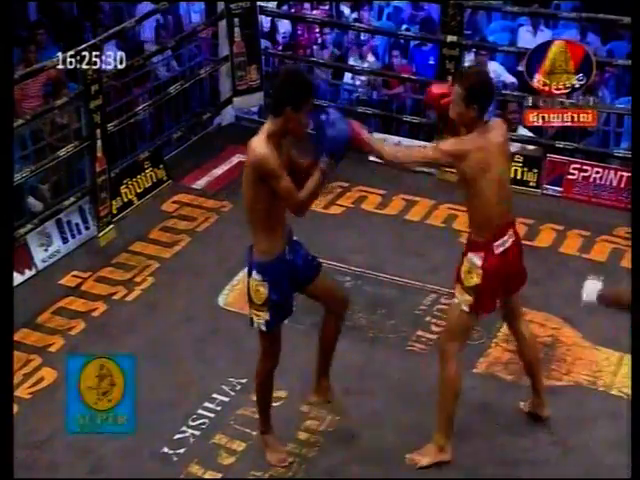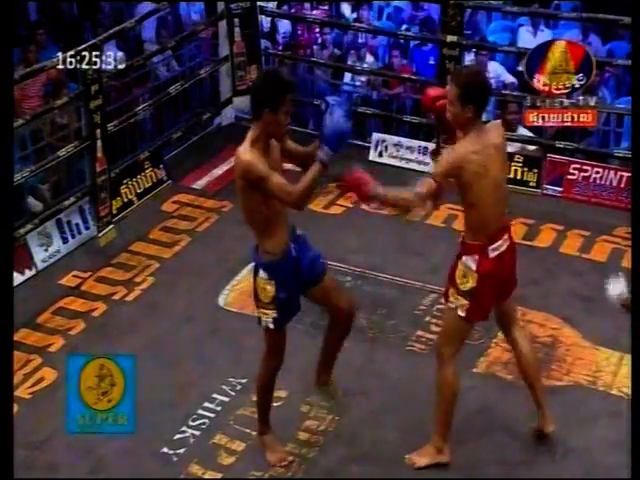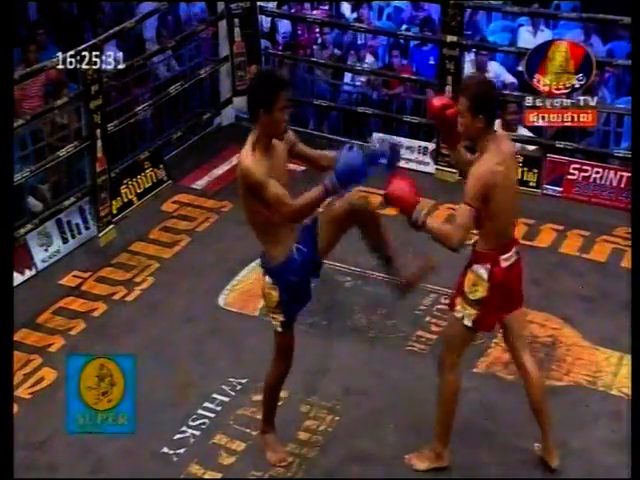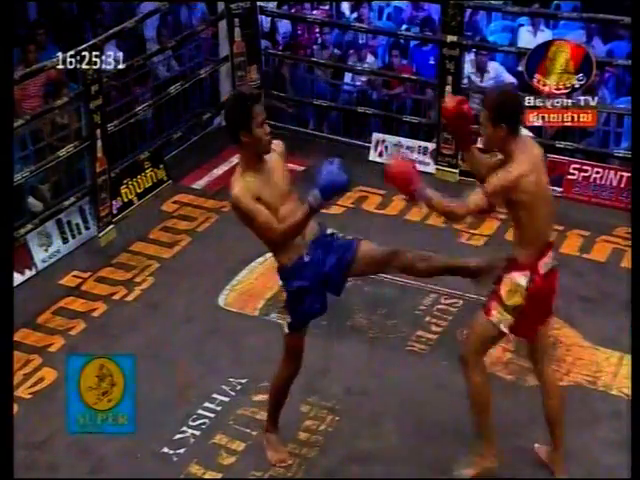
dt=0.2s
person 1, frame 1
left shoulder: (463, 148)
right shoulder: (498, 131)
left elbow: (403, 158)
left wrist: (363, 138)
right wrist: (447, 117)
left hip: (484, 257)
right hip: (509, 244)
left knee: (449, 348)
right knee: (516, 322)
left ankle: (441, 444)
right ankle: (538, 401)
person 1, frame 2
left shoulder: (459, 155)
right shoulder: (496, 132)
left elbow: (412, 200)
left wrist: (370, 189)
right wrist: (446, 116)
left hip: (477, 258)
right hip: (503, 246)
left knee: (446, 352)
right knee: (513, 330)
left ankle: (439, 446)
right ankle: (543, 415)
person 1, frame 3
left shoulder: (483, 171)
right shoulder: (504, 143)
left elbow: (454, 239)
left wrist: (415, 212)
right wrist: (450, 139)
left hip: (487, 269)
right hip: (510, 260)
left knee: (448, 361)
right knee: (522, 354)
left ankle: (439, 450)
right ankle: (549, 448)
person 1, frame 4
left shoulder: (514, 175)
right shoulder: (528, 147)
left elbow: (459, 211)
right elbow: (483, 169)
left wrist: (417, 189)
right wrist: (461, 136)
left hip: (524, 277)
right hip: (543, 268)
left knee: (471, 355)
right knee: (543, 364)
person 2, frame 1
left shoulder: (282, 141)
right shoulder: (261, 153)
left elbow: (299, 175)
right elbow: (299, 204)
left wrist: (320, 157)
right wrist: (327, 160)
left hip: (290, 248)
right hip: (268, 262)
left knee: (338, 302)
right knee: (270, 354)
left ankle: (321, 384)
right ankle: (266, 432)
person 2, frame 2
left shoulder: (274, 141)
right shoulder: (248, 159)
left elbow: (304, 158)
right elbow: (296, 198)
left wrist: (324, 142)
right wrist: (327, 153)
left hip: (296, 244)
right hip: (273, 262)
left knee: (345, 309)
right knee: (275, 354)
left ankle: (323, 378)
right ankle: (265, 432)
person 2, frame 3
left shoulder: (282, 140)
right shoulder: (249, 164)
left elbow: (319, 158)
right elbow: (291, 210)
left wrist: (363, 154)
right wrist: (333, 182)
left hip: (306, 238)
right hip: (282, 262)
left knee: (360, 206)
right knee: (284, 355)
left ankle: (399, 275)
right ankle: (266, 431)
person 2, frame 4
left shoulder: (277, 150)
right shoulder: (240, 191)
right elbow: (278, 235)
left wrist: (316, 201)
right wrist: (313, 200)
left hip: (323, 245)
right hip: (298, 269)
left knee: (399, 257)
right knee: (292, 360)
left ankle: (473, 268)
right ankle: (271, 431)
